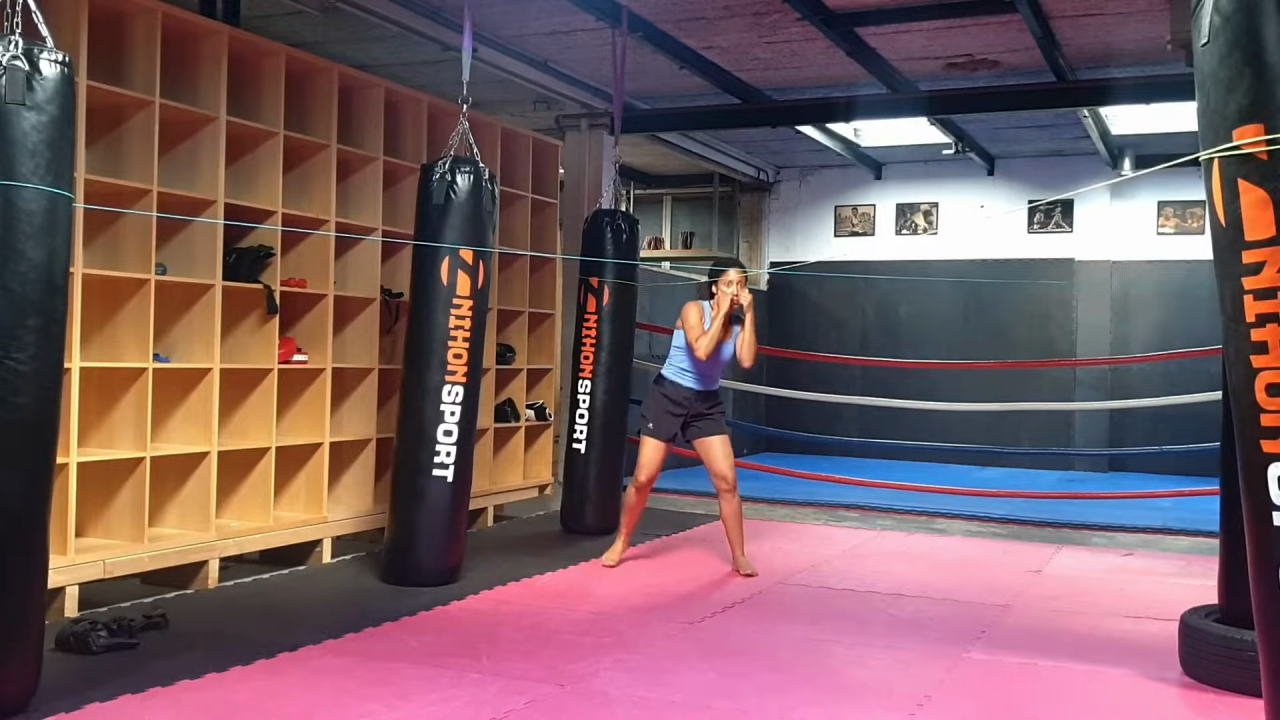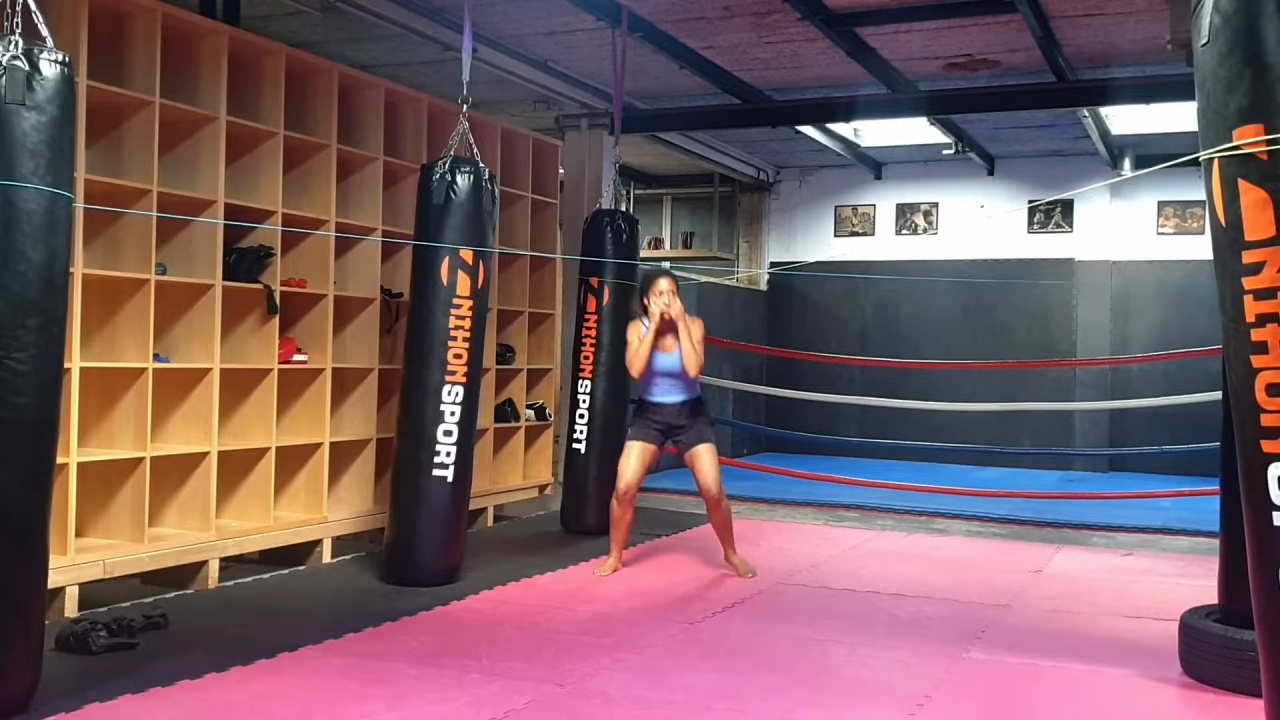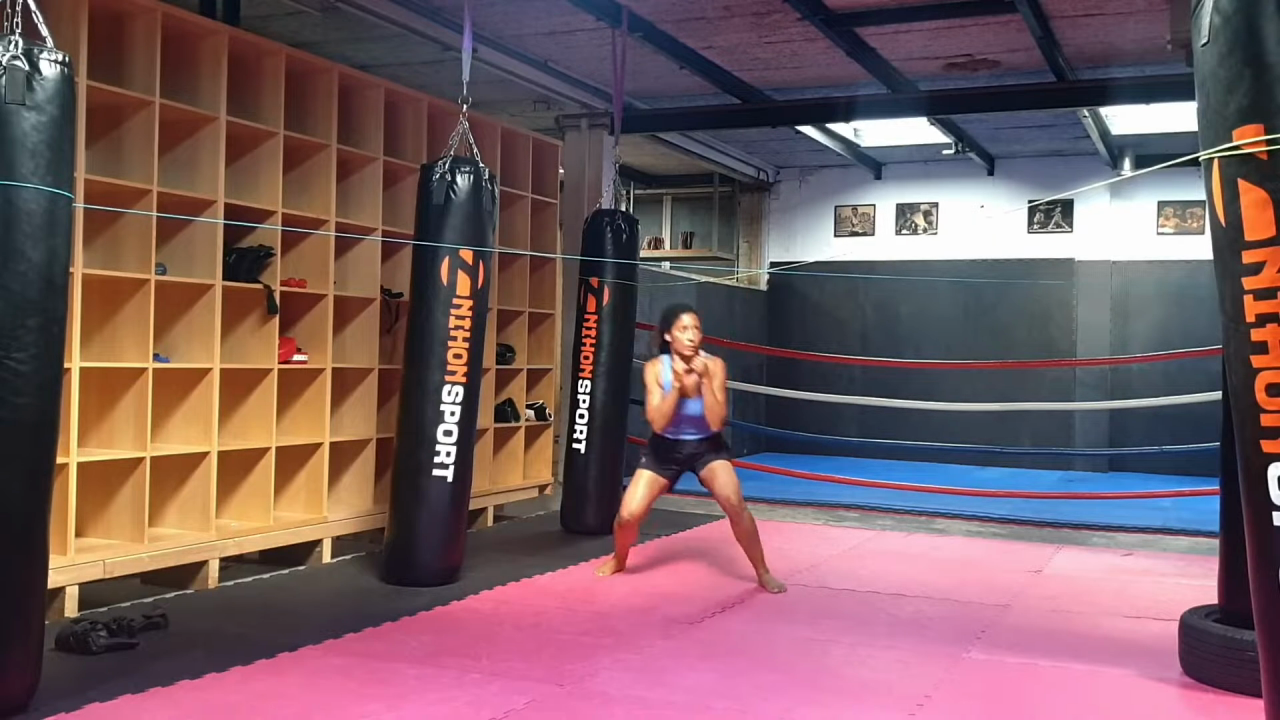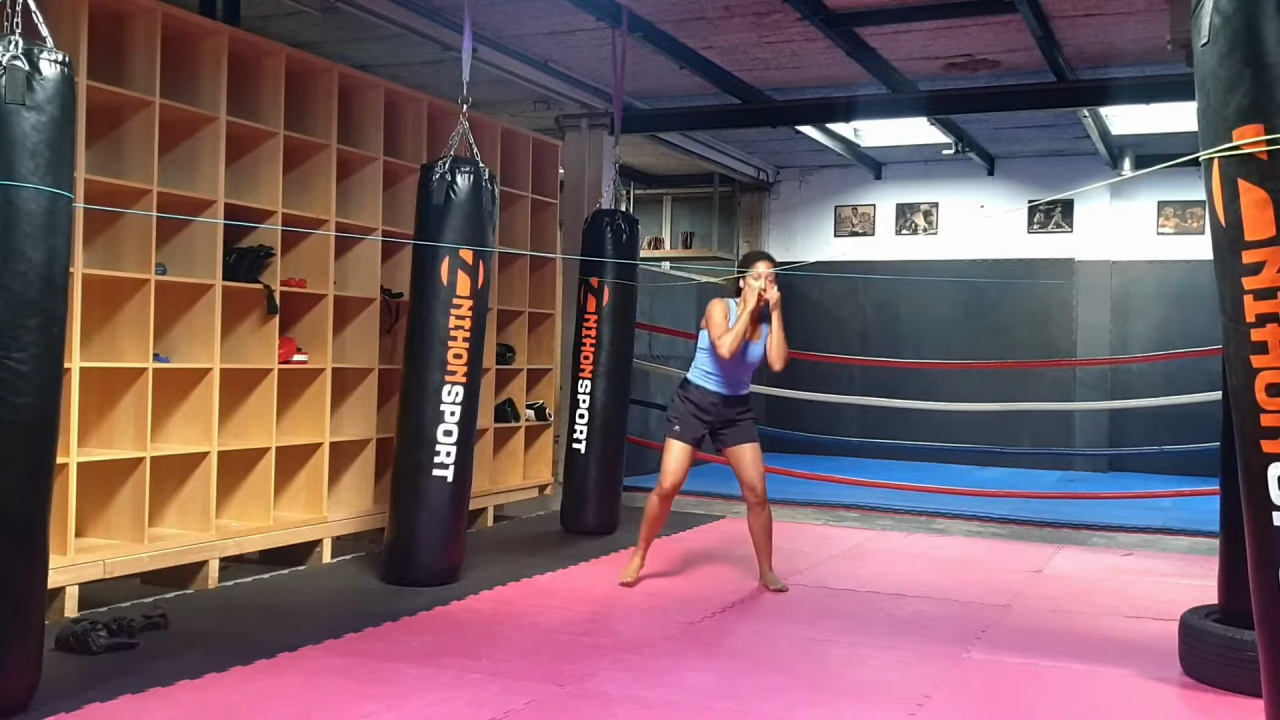
dt=0.5s
person 1, frame 1
left shoulder: (739, 320)
right shoulder: (694, 310)
left elbow: (747, 360)
right elbow: (702, 352)
left wrist: (748, 314)
right wrist: (721, 313)
left hip: (707, 402)
right hip: (668, 398)
left knee: (727, 481)
right knee: (644, 479)
left ankle: (739, 555)
right ankle: (620, 544)
person 1, frame 2
left shoulder: (692, 324)
right shoulder: (637, 328)
left elbow: (693, 370)
right elbow: (635, 370)
left wrist: (681, 326)
right wrist: (652, 327)
left hip: (690, 414)
right hip: (650, 415)
left knee: (712, 490)
right knee: (624, 487)
left ankle: (731, 553)
right ankle: (615, 556)
person 1, frame 3
left shoulder: (713, 365)
right shoulder: (655, 368)
left elbow: (716, 423)
right elbow: (657, 424)
left wrist: (703, 378)
right wrist: (678, 383)
left hip: (707, 446)
right hip: (666, 448)
left knee: (735, 503)
right knee: (629, 514)
left ankle: (763, 573)
right ankle: (618, 559)
person 1, frame 4
left shoulder: (768, 320)
right shoulder: (719, 307)
left elbow: (778, 363)
right elbow: (726, 350)
left wrist: (775, 311)
right wrist: (749, 308)
left hip: (736, 408)
right hip: (695, 401)
left knee: (757, 492)
right knee: (668, 485)
left ankle: (766, 572)
right ankle: (638, 557)
